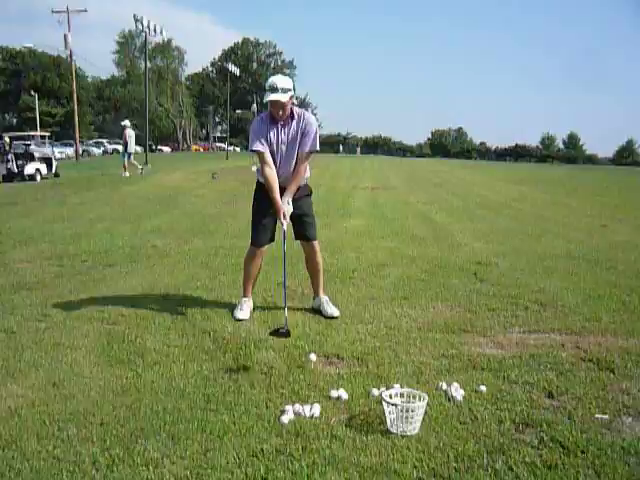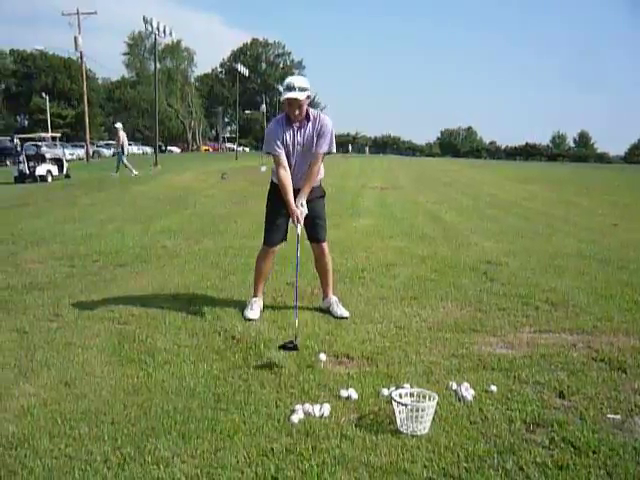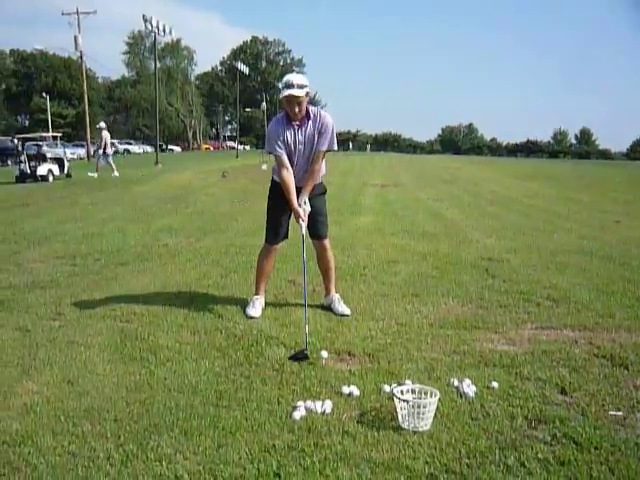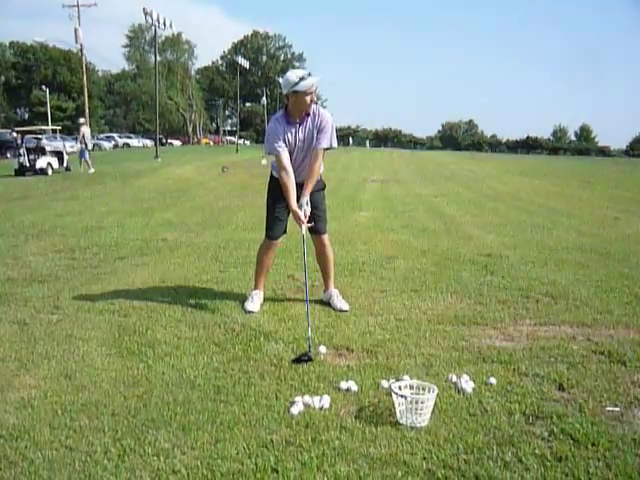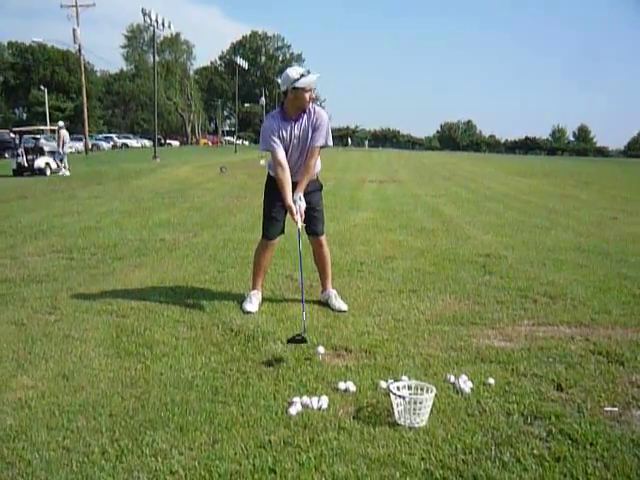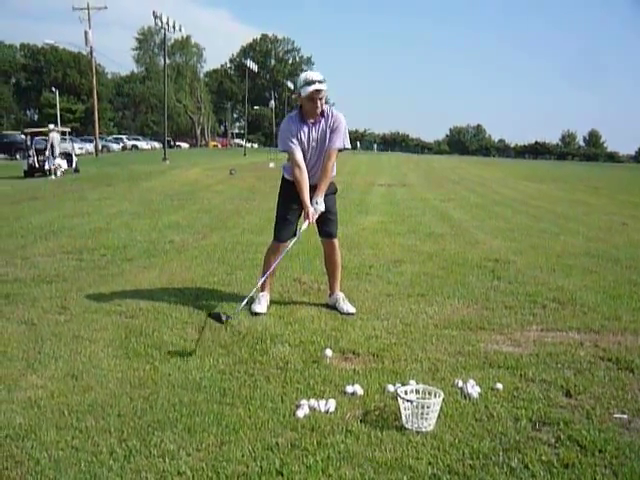
dt=0.5s
person 1, frame 1
left shoulder: (307, 121)
right shoulder: (259, 125)
left elbow: (302, 163)
right elbow: (267, 165)
left wrist: (288, 197)
right wrist: (277, 203)
left hip: (298, 188)
right hip: (267, 189)
left knee: (311, 244)
right knee: (257, 245)
left ankle: (320, 298)
right ankle: (246, 299)
person 1, frame 2
left shoulder: (322, 123)
right shoulder: (275, 127)
left elbow: (316, 164)
right elbow: (282, 168)
left wrist: (302, 199)
right wrist: (291, 206)
left hip: (312, 190)
right hip: (281, 190)
left knee: (321, 245)
right knee: (270, 245)
left ankle: (329, 298)
right ankle: (256, 298)
person 1, frame 3
left shoulder: (323, 120)
right shoulder: (276, 127)
left elbow: (317, 163)
right elbow: (284, 168)
left wrist: (304, 197)
right wrist: (294, 205)
left hip: (313, 187)
right hip: (281, 188)
left knee: (322, 242)
right knee: (271, 243)
left ankle: (331, 295)
right ankle: (258, 296)
person 1, frame 4
left shoulder: (322, 118)
right shoulder: (276, 126)
left elbow: (316, 160)
right elbow: (284, 168)
left wrist: (305, 197)
right wrist: (293, 207)
left hip: (312, 183)
right hip: (281, 183)
left knee: (321, 237)
right knee: (272, 238)
left ankle: (330, 291)
right ankle: (257, 291)
person 1, frame 5
left shoulder: (318, 116)
right shoulder: (272, 122)
left elbow: (312, 159)
right elbow: (280, 165)
left wrist: (299, 194)
right wrist: (288, 203)
left hip: (309, 183)
right hip: (277, 183)
left knee: (319, 238)
right knee: (269, 239)
left ankle: (328, 291)
right ankle: (255, 292)
person 1, frame 6
left shoulder: (336, 119)
right shoulder: (289, 124)
left elbow: (330, 161)
right elbow: (298, 165)
left wrist: (319, 198)
right wrist: (306, 204)
left hip: (324, 186)
right hip: (293, 185)
left knee: (331, 240)
right knee: (281, 240)
left ankle: (335, 294)
right ankle: (264, 292)
